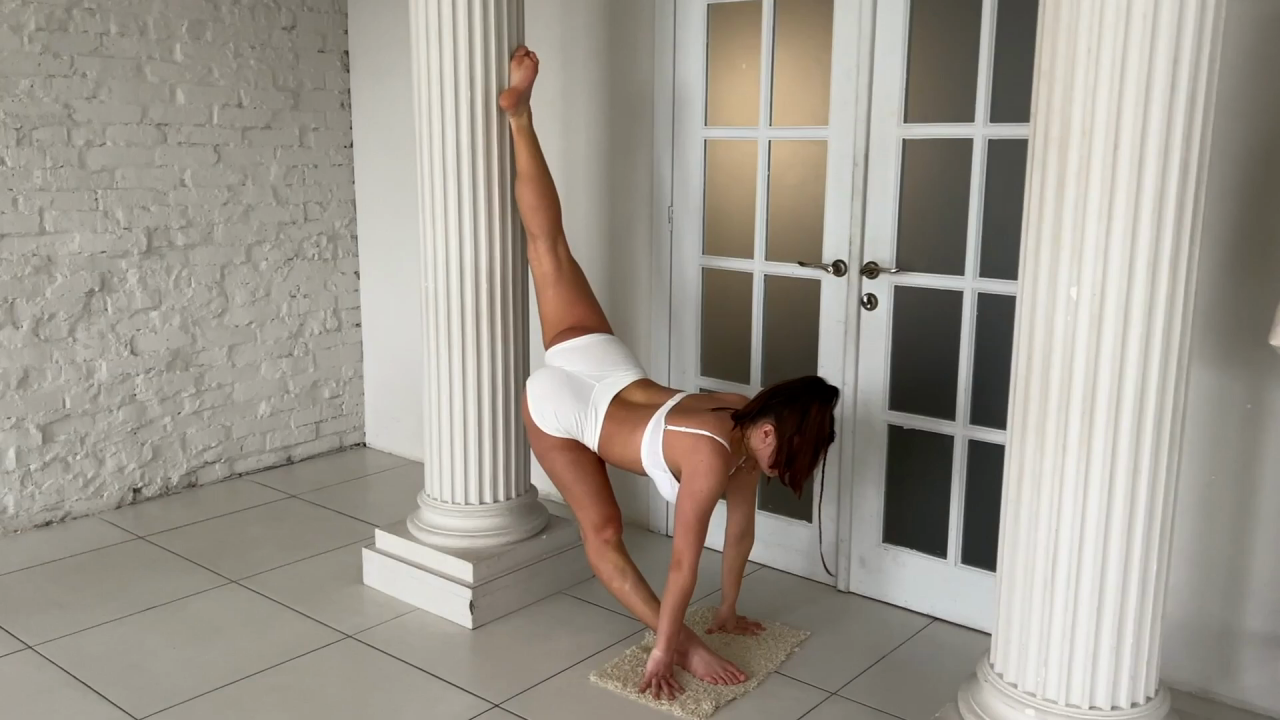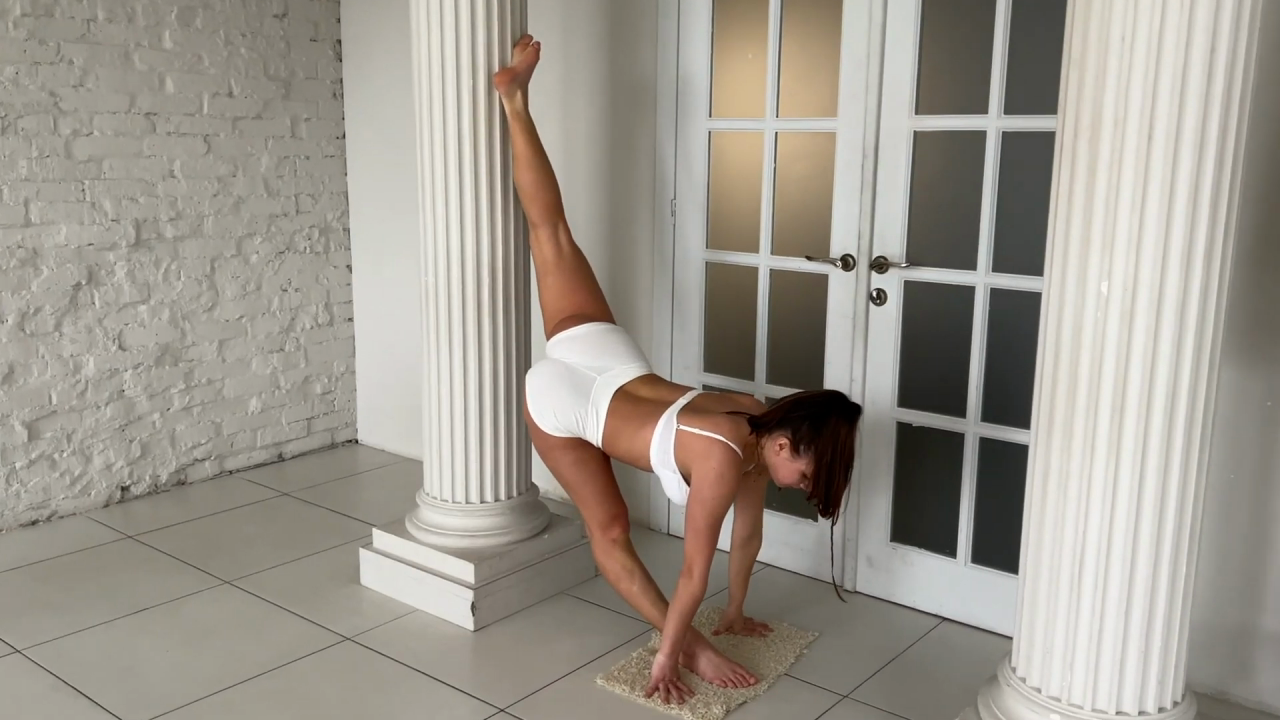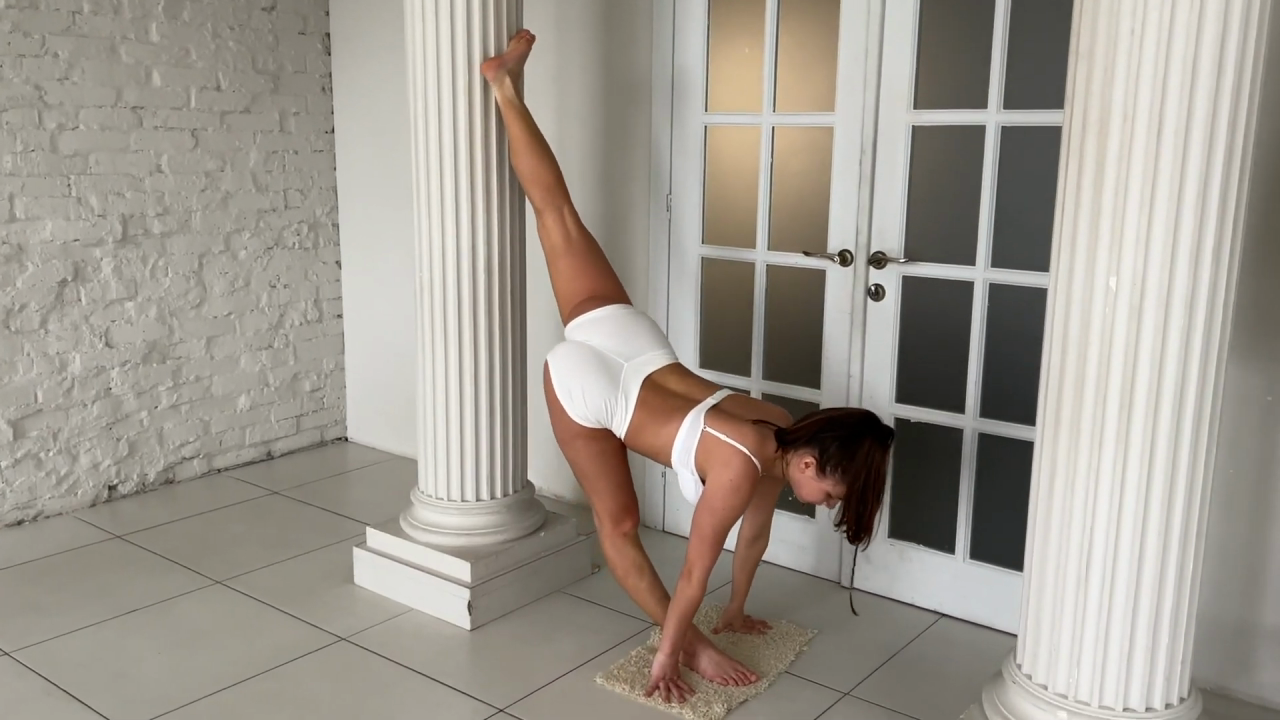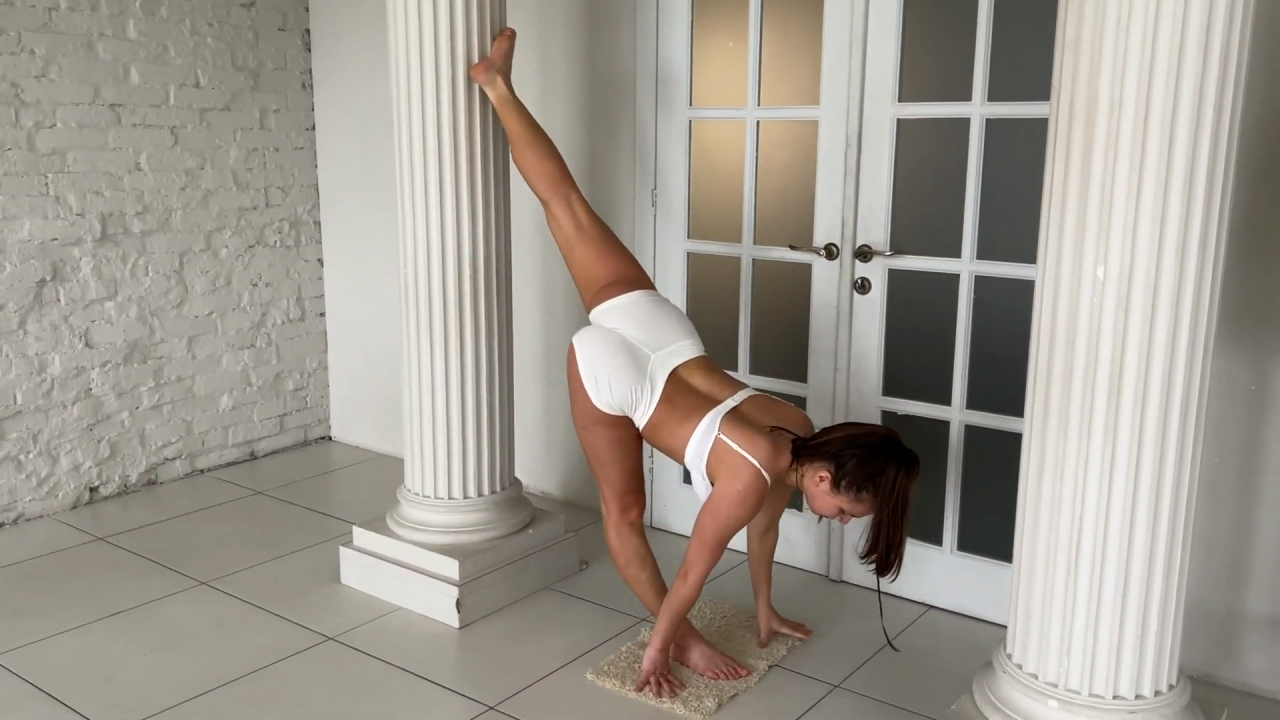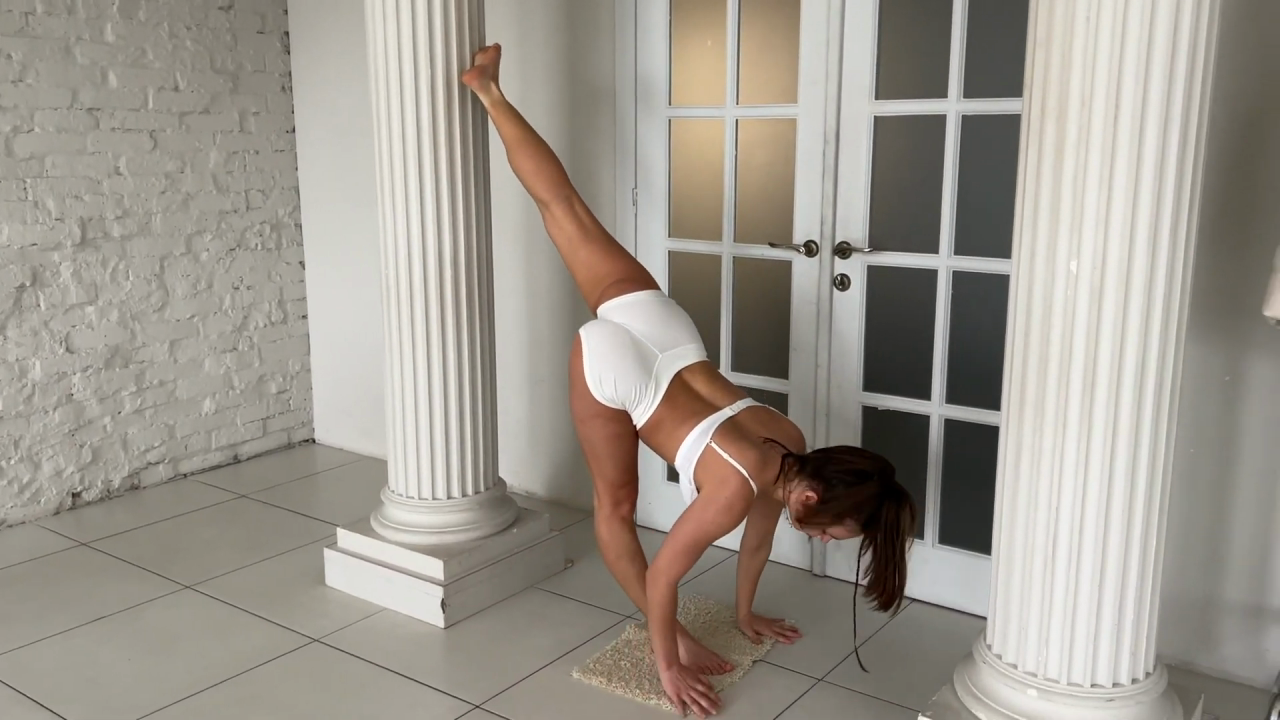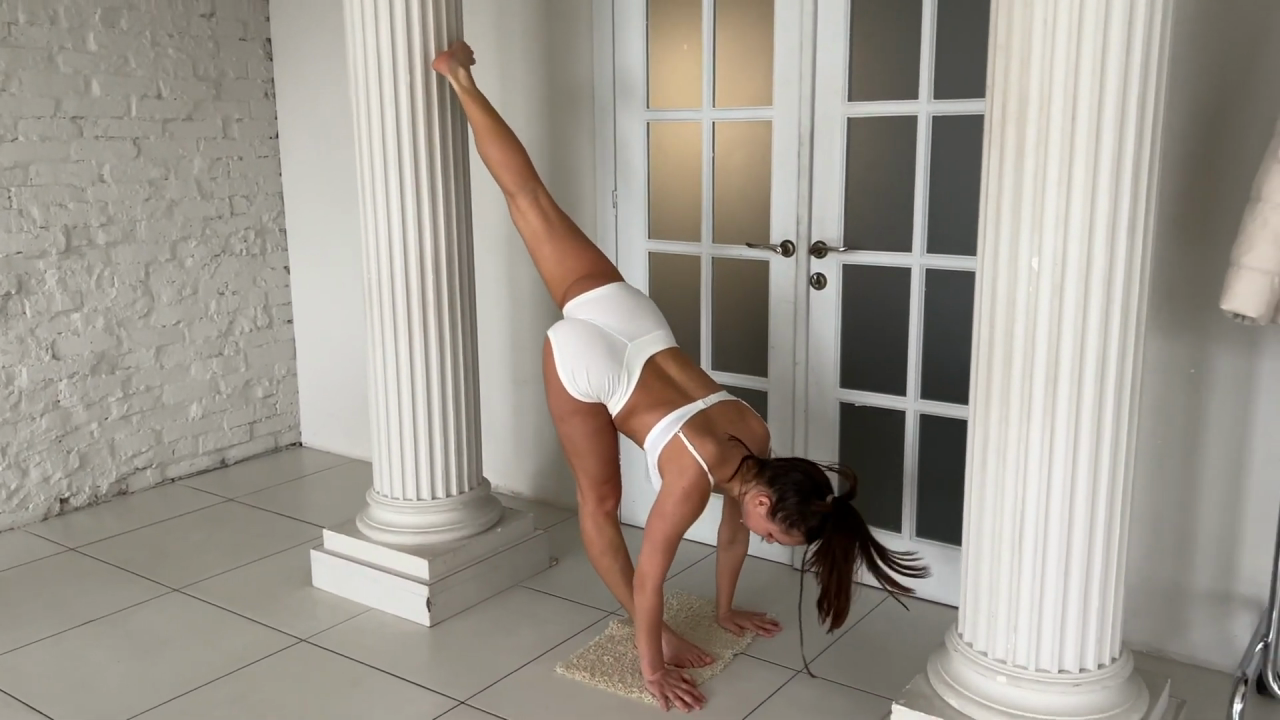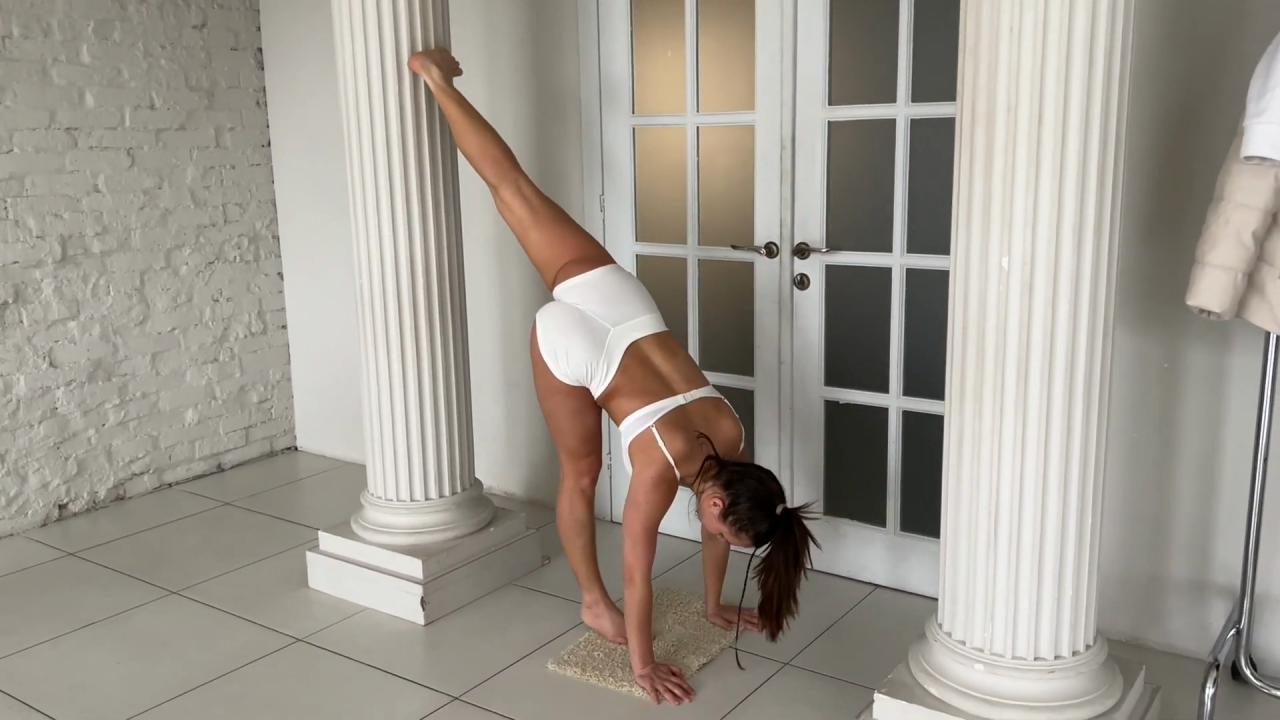
dt=0.4s
person 1, frame 1
left shoulder: (748, 429)
right shoulder: (711, 456)
left elbow: (741, 528)
right elbow: (683, 565)
left wrist: (729, 611)
right wrist: (667, 648)
left hip: (597, 365)
right hip: (557, 401)
right knee: (601, 533)
person 1, frame 2
left shoulder: (758, 428)
right shoulder: (723, 460)
left elbow: (749, 531)
right elbow: (694, 572)
left wrist: (736, 614)
right wrist: (673, 653)
left hip: (602, 359)
right hip: (559, 396)
left knee: (555, 234)
right knee: (609, 531)
left ankle: (517, 99)
person 1, frame 3
left shoulder: (782, 437)
right shoulder: (741, 468)
left elbow: (755, 531)
right elbow: (695, 573)
left wrist: (736, 611)
right wrist: (674, 652)
left hip: (623, 338)
right hip: (586, 380)
left knee: (560, 215)
right knee: (618, 523)
left ankle: (509, 87)
person 1, frame 4
left shoulder: (799, 435)
right shoulder: (750, 478)
left elbow: (765, 523)
right elbow: (692, 575)
left wrist: (765, 610)
right wrist: (663, 647)
left hip: (649, 324)
right hip: (611, 366)
right knee: (624, 514)
left ankle: (498, 85)
person 1, frame 5
left shoulder: (790, 450)
right shoulder: (736, 488)
left elbow: (758, 536)
right elbow: (662, 575)
left wrist: (746, 616)
left hip: (654, 321)
right hip: (615, 361)
left knee: (566, 208)
right knee: (616, 508)
left ankle: (491, 91)
person 1, frame 6
left shoulder: (756, 447)
right shoulder: (694, 479)
left elbow: (732, 529)
right elbow: (652, 580)
left wrist: (727, 609)
right wrist: (653, 671)
left hip: (620, 313)
right hip: (586, 354)
left knee: (531, 198)
person 1, frame 7
left shoulder: (729, 444)
right shoulder: (660, 470)
left elbow: (713, 531)
right elbow: (637, 576)
left wrist: (715, 605)
right wrist: (643, 665)
left hip: (612, 296)
right hip: (573, 338)
left knee: (515, 187)
right knee: (580, 475)
left ankle: (439, 78)
